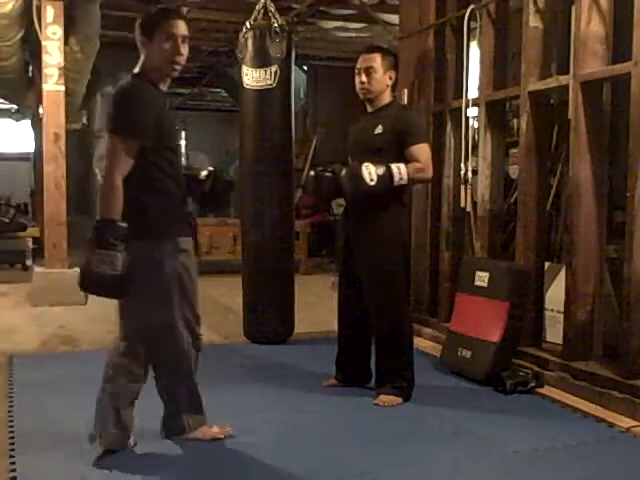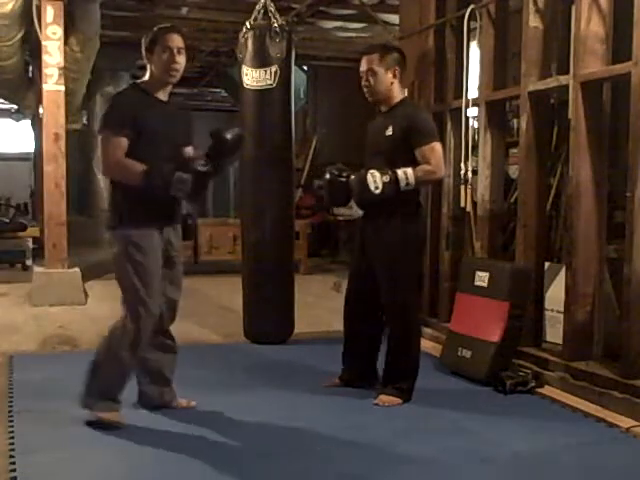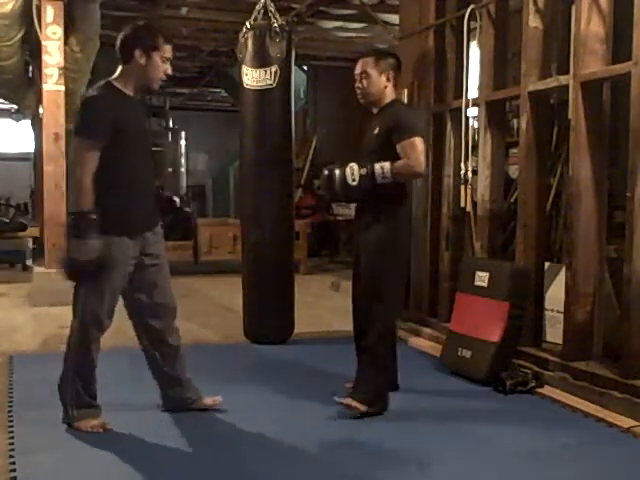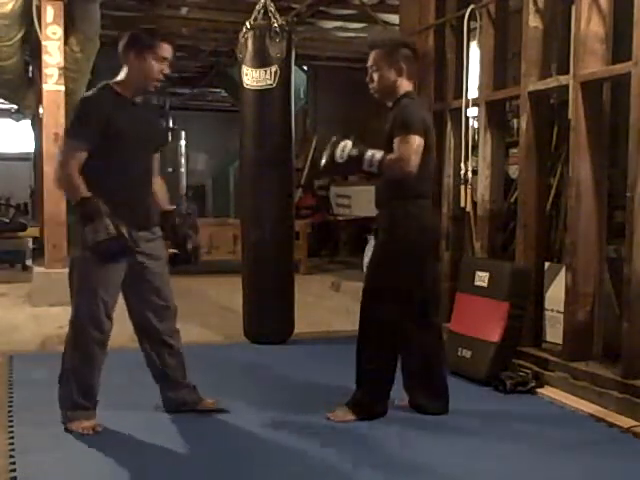
dt=1s
person 1, frame 1
left shoulder: (148, 96)
right shoulder: (137, 98)
right elbow: (114, 174)
left wrist: (192, 185)
right wrist: (107, 237)
left hip: (152, 235)
right hip: (160, 237)
left knee: (138, 335)
right knee: (178, 329)
left ankle: (112, 425)
right ankle: (185, 420)
person 1, frame 2
left shoulder: (179, 114)
right shoulder: (125, 103)
left elbow: (186, 168)
right elbow: (112, 164)
left wrist: (203, 166)
right wrist: (162, 178)
left hip: (167, 223)
right hip: (134, 224)
left knee: (163, 311)
right knee: (141, 311)
left ankle: (157, 389)
right ankle: (100, 396)
person 1, frame 3
left shoulder: (136, 106)
right shoulder: (98, 104)
right elbow: (83, 174)
right wrist: (83, 231)
left hip: (146, 230)
right hip: (110, 232)
left knee: (160, 314)
right knee: (92, 320)
left ankle: (180, 393)
right ankle: (79, 407)
person 1, frame 4
left shoulder: (150, 118)
right shoulder: (94, 106)
right elbow: (67, 171)
left wrist: (173, 221)
right wrist: (95, 214)
left hip: (146, 233)
left knee: (160, 316)
right knee: (91, 321)
left ankle: (179, 393)
right ankle: (78, 408)
person 2, frame 1
left shoulder: (404, 119)
right shoulder: (358, 126)
left elbow: (424, 169)
left wrist: (384, 173)
right wrist: (335, 183)
left hip: (387, 221)
right hip: (355, 219)
left knee: (389, 303)
right knee: (351, 300)
left ankle: (397, 383)
right ankle: (351, 371)
person 2, frame 2
left shoulder: (415, 117)
right shoulder: (376, 122)
left elbow: (435, 170)
left wrist: (390, 179)
right wrist: (351, 184)
left hip: (401, 223)
right hip: (372, 222)
left knee: (400, 305)
right knee: (359, 300)
left ankle: (399, 384)
right ankle: (358, 372)
person 2, frame 3
left shoulder: (402, 116)
right shoulder: (375, 120)
left elbow: (416, 164)
left wrist: (369, 172)
right wrist: (347, 180)
left hip: (390, 221)
right hip: (370, 218)
left knee: (378, 305)
right knee: (366, 302)
left ankle: (370, 392)
right ankle: (380, 376)
person 2, frame 4
left shoulder: (408, 110)
right shoulder: (408, 110)
left elbow: (406, 164)
left wrist: (359, 158)
right wrist: (361, 160)
left hip: (405, 222)
right hip: (417, 221)
left knee: (381, 311)
right knee: (419, 313)
left ankle: (368, 402)
right ankle: (429, 395)
